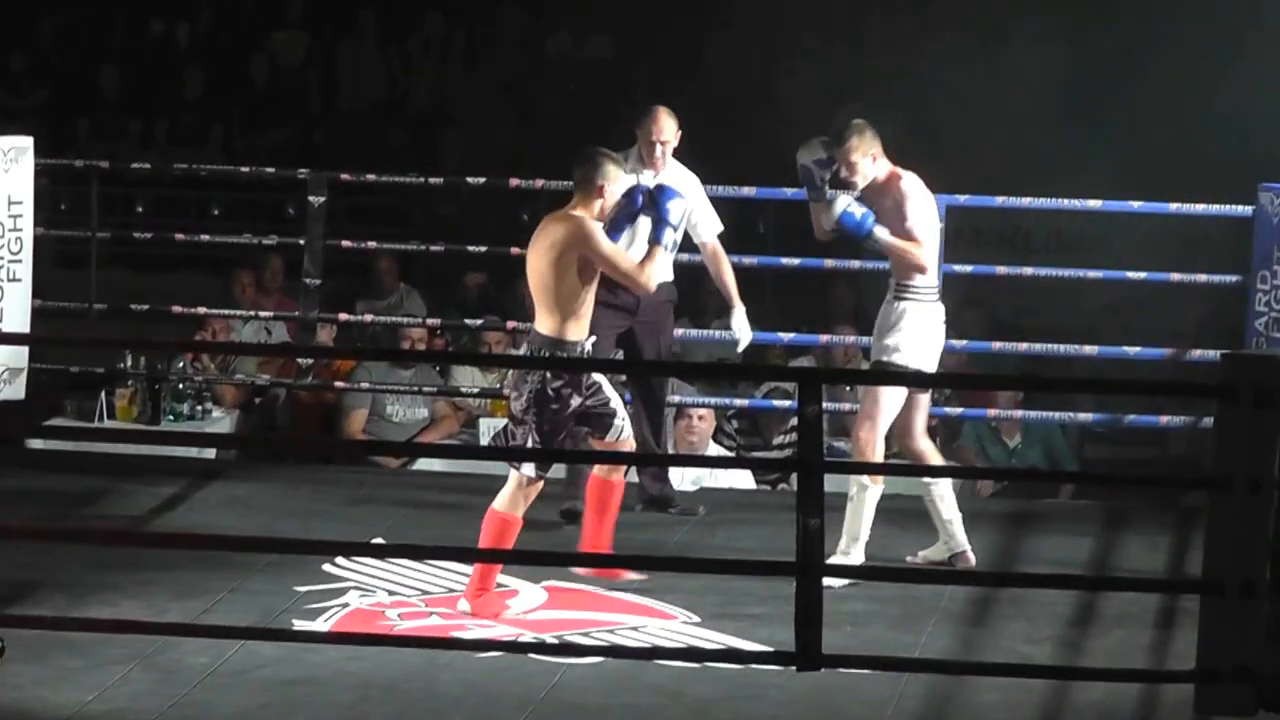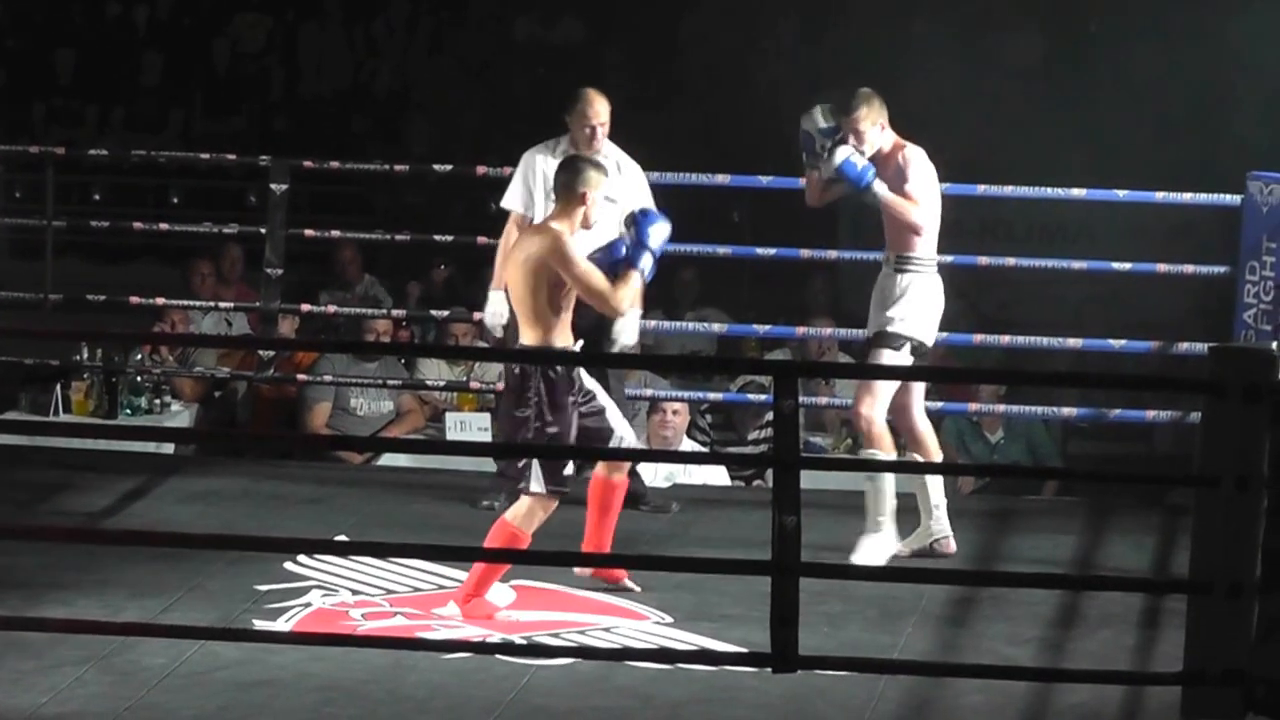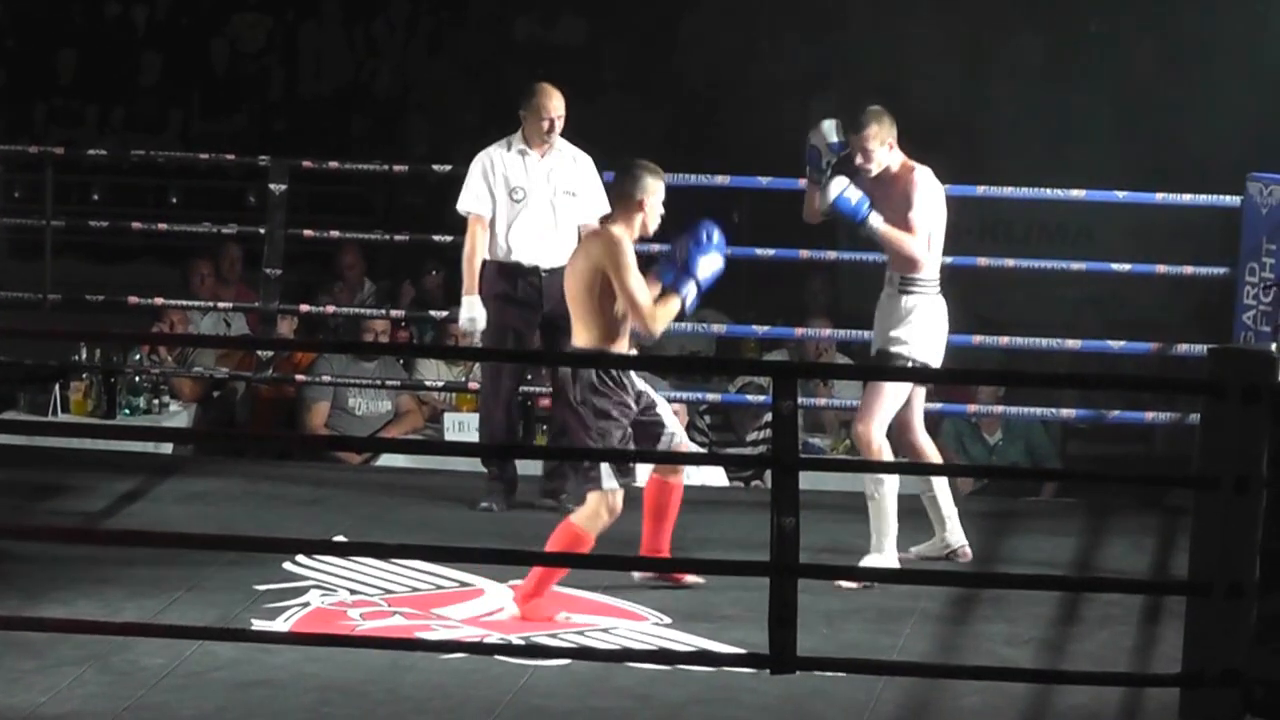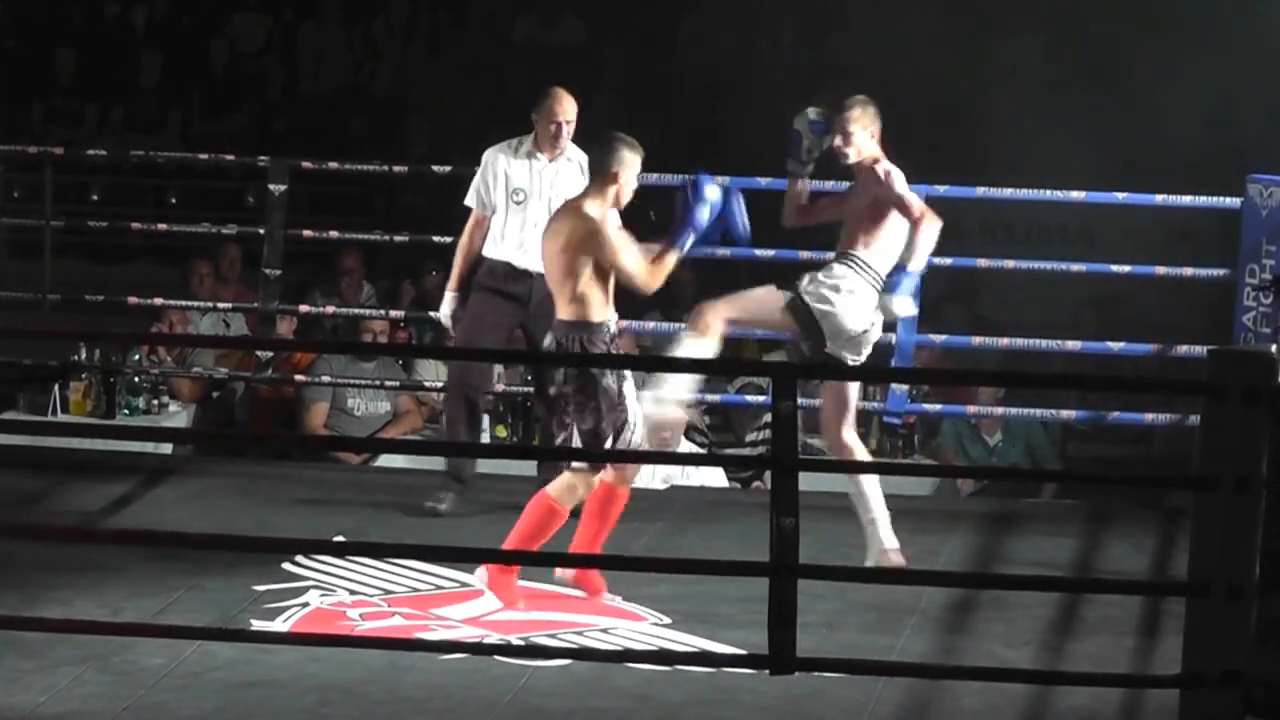
dt=0.5s
person 1, frame 1
left shoulder: (906, 189)
right shoulder: (874, 194)
left elbow: (924, 260)
right elbow: (825, 231)
left wrist: (870, 230)
right wrist: (815, 186)
left hip: (914, 315)
right hip: (902, 311)
left knee: (867, 436)
right knee: (910, 437)
right ankle: (955, 543)
person 1, frame 2
left shoulder: (909, 158)
right shoulder: (874, 163)
left elbow: (918, 222)
right elbow: (815, 197)
left wrist: (869, 184)
right wrist: (815, 154)
left hip: (913, 290)
right hip: (894, 285)
left knee: (868, 410)
right knee: (908, 414)
person 1, frame 3
left shoulder: (919, 182)
right shoulder: (874, 181)
left elbow: (917, 252)
right elbow: (813, 214)
left wrist: (864, 216)
right wrist: (819, 168)
left hip: (917, 311)
right hip: (895, 306)
left knee: (868, 430)
right knee: (907, 430)
right ankle: (951, 537)
person 1, frame 4
left shoulder: (884, 176)
right shoulder: (858, 190)
left elbow: (927, 219)
right elbow: (794, 218)
left wrist: (904, 274)
right wrist: (802, 167)
left hip: (839, 289)
right hip: (862, 314)
left knee: (711, 313)
right knee: (838, 433)
left ankle: (665, 399)
person 2, frame 1
left shoulder: (560, 225)
right shoulder: (579, 230)
right elbow: (642, 282)
left wrist: (622, 218)
right wrist: (666, 229)
left hip: (571, 358)
right hip: (552, 363)
left knee: (621, 443)
right knee: (527, 479)
left ankle: (595, 553)
right ankle: (477, 592)
person 2, frame 2
left shoulder: (545, 237)
right shoulder: (555, 244)
right elbow: (617, 305)
left wrist: (615, 257)
right wrist: (645, 252)
left hip: (563, 371)
right hip: (541, 377)
left knee: (619, 448)
right knee: (539, 498)
left ankle: (595, 555)
right ankle: (470, 594)
person 2, frame 3
left shoulder: (607, 241)
right shoulder: (613, 246)
left elbow: (640, 292)
right elbow: (650, 323)
left wrist: (680, 261)
right wrist: (691, 280)
left hip: (614, 373)
right hip: (594, 378)
left knee: (676, 449)
right knee: (605, 502)
left ankle: (655, 558)
right ankle: (531, 592)
person 2, frame 4
left shoulder: (575, 217)
right shoulder: (591, 223)
left elbow: (634, 256)
right elbow: (644, 282)
left wrist: (687, 227)
right wrist: (690, 229)
left hip: (595, 347)
right hip: (583, 349)
left knee: (624, 462)
right knee: (583, 474)
left ankle: (581, 567)
right ankle: (501, 571)
person 3, frame 1
left shoulder: (686, 182)
left elbow: (712, 249)
left wrist: (737, 307)
left hip: (656, 297)
right hip: (607, 292)
left knee: (652, 394)
left ankle: (655, 487)
right ankle: (576, 491)
person 3, frame 2
left shoulder: (626, 170)
right shoulder: (536, 162)
right elbow: (514, 230)
left wrist: (629, 311)
right wrist: (496, 291)
left knee: (608, 388)
left ankle: (625, 484)
right ankle: (507, 481)
person 3, frame 3
left shoulder: (580, 163)
right shoulder: (491, 161)
left elbow: (592, 233)
right elbow: (476, 230)
right wrist: (470, 295)
left hip: (565, 281)
right hip: (510, 280)
right knee: (501, 384)
left ankle: (558, 486)
right ankle: (500, 482)
person 3, frame 4
left shoulder: (586, 172)
right shoulder: (498, 159)
right elbow: (477, 225)
right wrist: (452, 287)
left hip: (553, 288)
right hip: (498, 279)
right knee: (466, 376)
right ankle: (455, 480)
